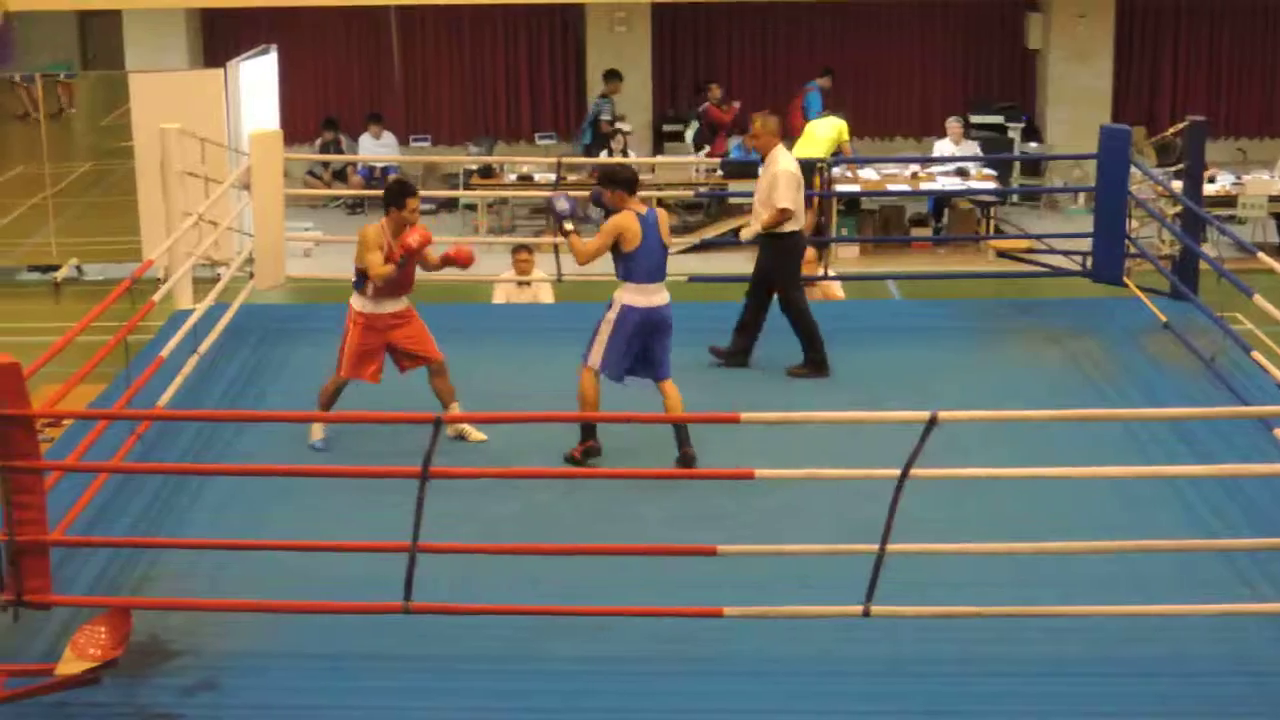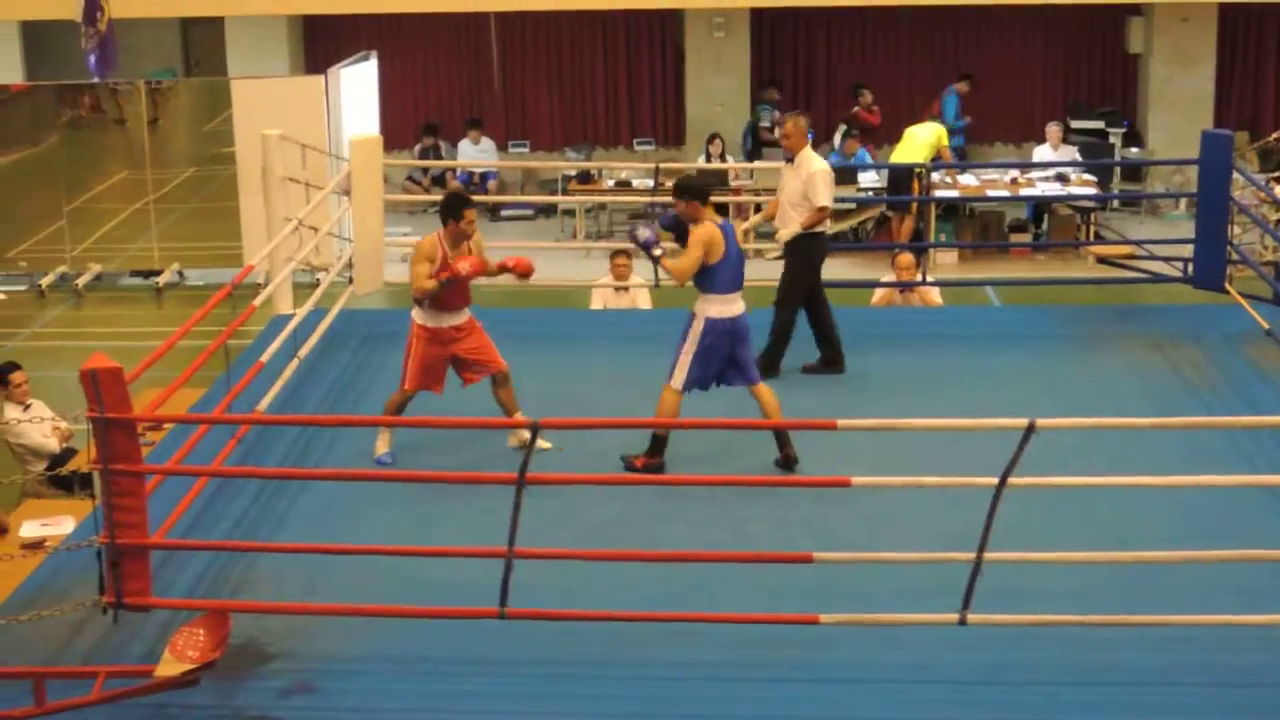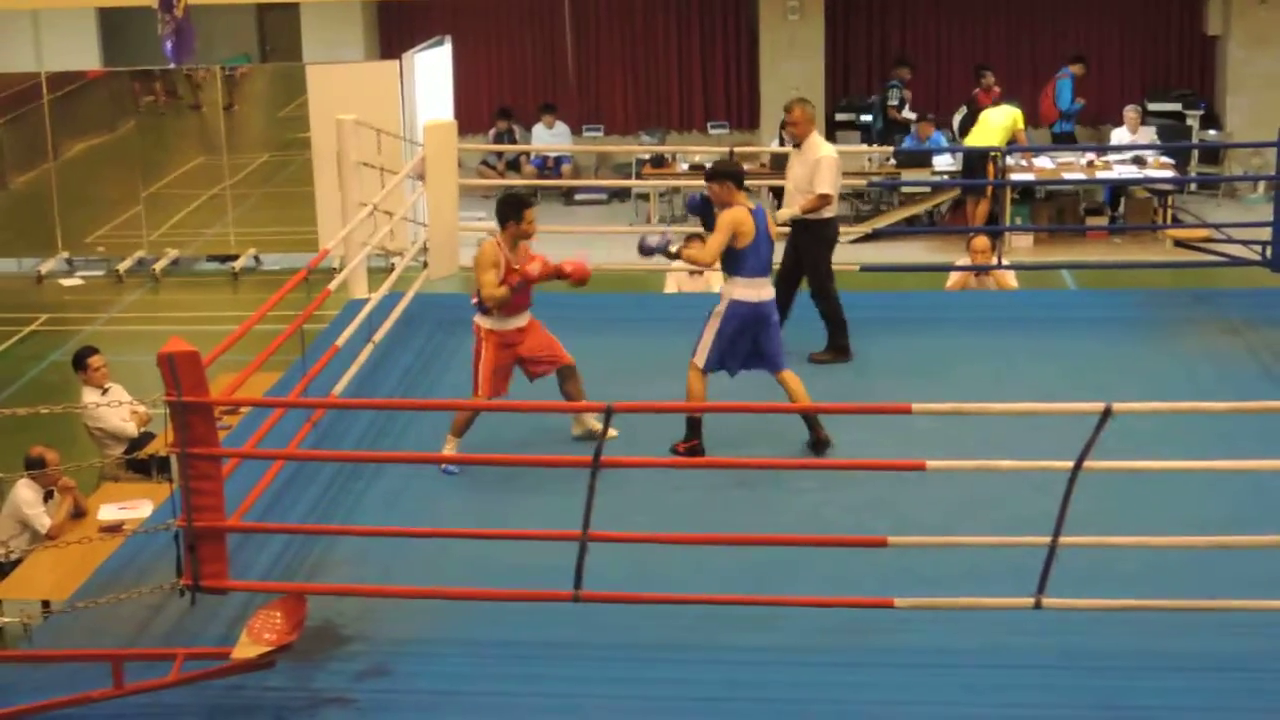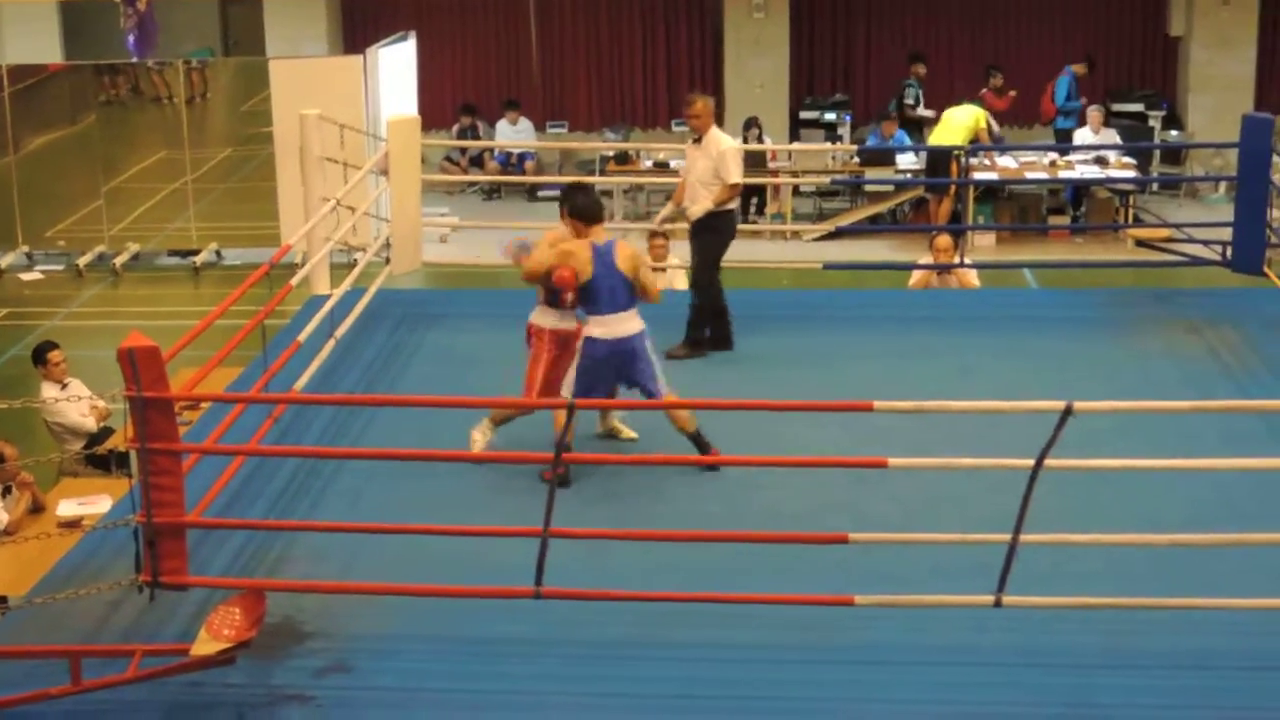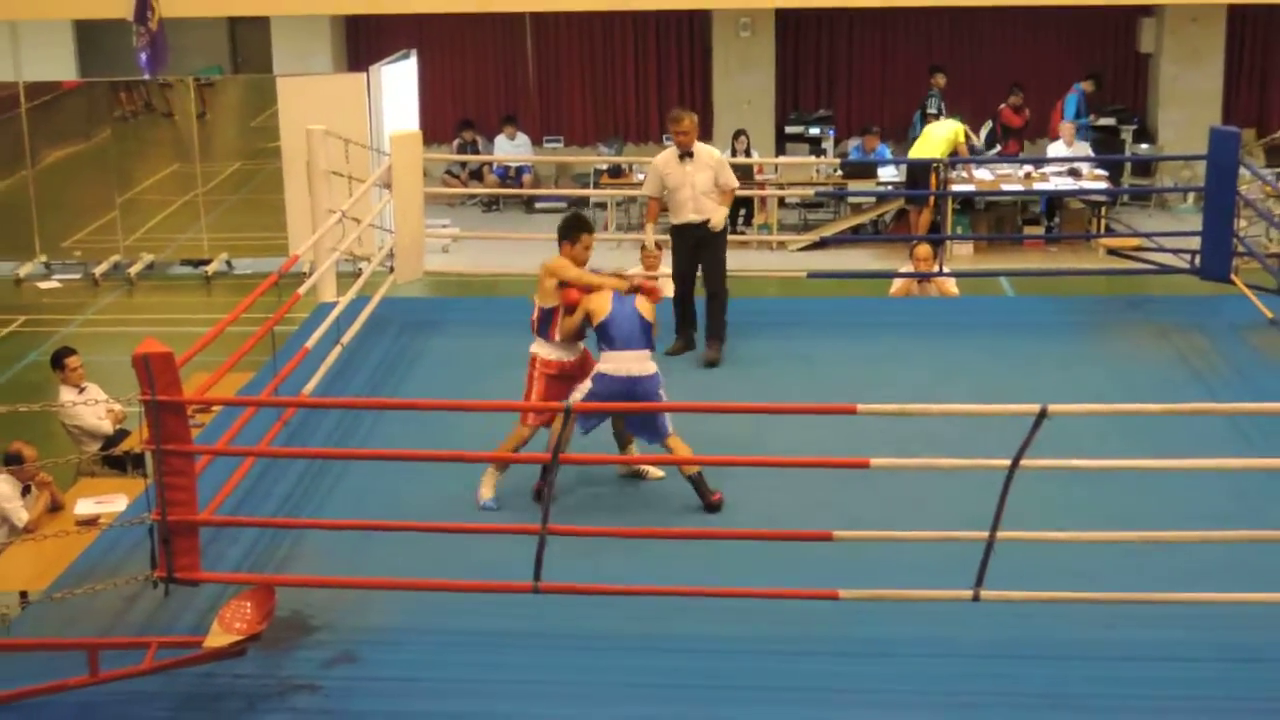
dt=0.7s
person 1, frame 1
left shoulder: (618, 222)
right shoulder: (661, 216)
left elbow: (583, 256)
left wrist: (566, 224)
left hip: (629, 306)
right hip: (660, 305)
left knee: (590, 369)
right knee: (663, 379)
left ankle: (588, 441)
right ankle: (685, 448)
person 1, frame 2
left shoulder: (703, 232)
right shoulder: (729, 227)
left elbow: (681, 275)
left wrist: (655, 250)
right wrist: (683, 237)
left hip: (709, 318)
right hip: (736, 314)
left knee: (673, 387)
right knee: (755, 383)
left ankle: (653, 456)
right ankle: (787, 449)
person 1, frame 3
left shoulder: (732, 216)
right shoulder: (765, 214)
left elbow: (707, 258)
left wrist: (670, 248)
right wrist: (709, 220)
left hip: (738, 301)
right hip: (765, 300)
left knee: (697, 368)
right knee: (780, 368)
left ankle: (693, 440)
right ankle: (817, 432)
person 1, frame 4
left shoulder: (569, 249)
right shoulder: (628, 249)
left elbow: (530, 269)
right elbow: (653, 295)
left hip: (599, 339)
right hip: (633, 333)
left knee: (567, 399)
right knee: (660, 396)
left ankle: (560, 466)
right ankle: (704, 448)
person 1, frame 5
left shoulder: (593, 299)
right shoulder: (644, 302)
left elbow: (565, 333)
left hip: (609, 375)
right hip: (645, 375)
left knee: (564, 415)
right knee: (668, 437)
left ankle: (545, 483)
right ankle: (707, 495)
person 2, frame 1
left shoulder: (413, 230)
right shoulder: (371, 234)
left elbow: (427, 264)
right elbow: (379, 277)
left wrist: (449, 258)
right wrist: (405, 254)
left hip: (400, 310)
right hip: (367, 314)
left knee: (437, 362)
right knee: (344, 376)
left ankle: (455, 423)
right ankle: (319, 424)
person 2, frame 2
left shoulder: (473, 242)
right shoulder: (427, 247)
left elbow: (485, 269)
right elbow: (418, 290)
left wrist: (507, 266)
right wrist: (450, 276)
left hip: (462, 322)
right hip: (429, 327)
left knee: (500, 372)
right knee: (408, 390)
left ankle: (519, 433)
right ankle: (383, 438)
person 2, frame 3
left shoulder: (524, 245)
right shoulder: (487, 252)
left elbow: (541, 271)
right elbow: (489, 299)
left wrist: (561, 270)
right wrist: (520, 280)
left hip: (523, 324)
right hip: (494, 331)
left knee: (567, 366)
right knee: (482, 398)
left ankle: (584, 423)
right ankle: (449, 448)
person 2, frame 4
right shoulder: (556, 239)
left hip: (570, 326)
right hip: (549, 330)
right knee: (534, 401)
left ankle: (607, 422)
right ankle: (485, 428)
person 2, frame 5
left shoulder: (576, 277)
right shoulder: (553, 267)
right elbow: (592, 282)
right wrist: (632, 285)
left hip: (577, 355)
right hip: (548, 361)
right knee: (526, 430)
left ankle: (630, 462)
right ankle: (489, 480)
person 3, frame 1
left shoulder: (783, 167)
right shoulder: (772, 162)
left elbow: (785, 212)
left wrist: (755, 228)
right wrist: (759, 229)
left hip: (784, 242)
right hip: (773, 241)
left knee: (792, 302)
right knee: (756, 295)
left ankle: (817, 362)
right ankle: (739, 350)
person 3, frame 2
left shoulder: (816, 168)
right shoulder: (790, 165)
left elbow: (823, 210)
right elbow: (779, 200)
left wrist: (794, 230)
right wrist: (755, 220)
left hip: (808, 243)
right hip: (798, 242)
left knee: (787, 302)
right knee: (814, 301)
left ankle: (769, 362)
right ankle: (832, 358)
person 3, frame 3
left shoulder: (823, 154)
right shoulder: (798, 150)
left elbow: (824, 197)
left wrist: (792, 211)
left hip: (818, 228)
right hip: (801, 226)
left knee: (822, 289)
right knee: (784, 282)
left ankle: (839, 347)
person 3, frame 4
left shoulder: (725, 146)
right shoulder: (692, 146)
left elbow: (734, 187)
left wrist: (706, 205)
right wrist: (669, 209)
left hip: (718, 221)
right hip: (700, 220)
left knee: (702, 281)
right knee: (706, 280)
left ankle: (695, 341)
right ankle: (720, 336)
person 3, frame 5
left shoulder: (713, 157)
right shoulder: (661, 162)
left elbow: (729, 188)
right elbow: (654, 198)
left wrist: (721, 211)
right wrist: (649, 228)
left hip: (711, 229)
right hip: (681, 230)
left knee: (715, 286)
right knee: (682, 286)
left ankle: (714, 342)
right ankle: (684, 337)
